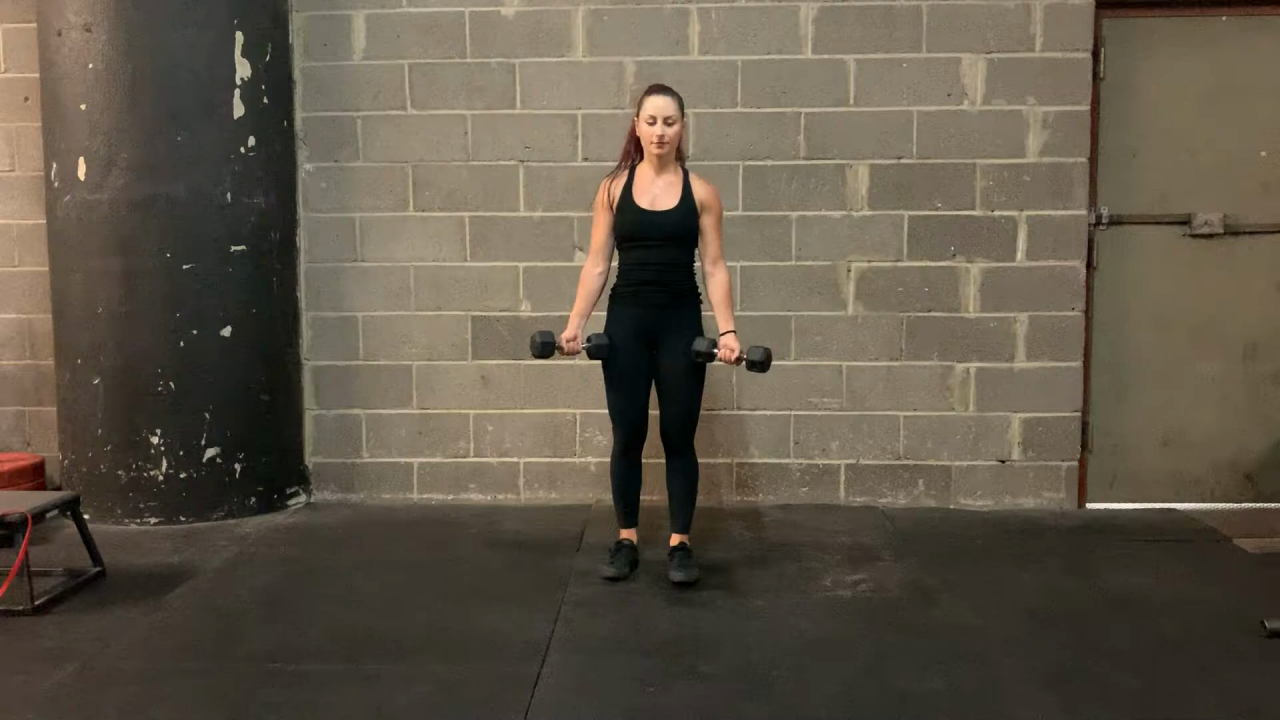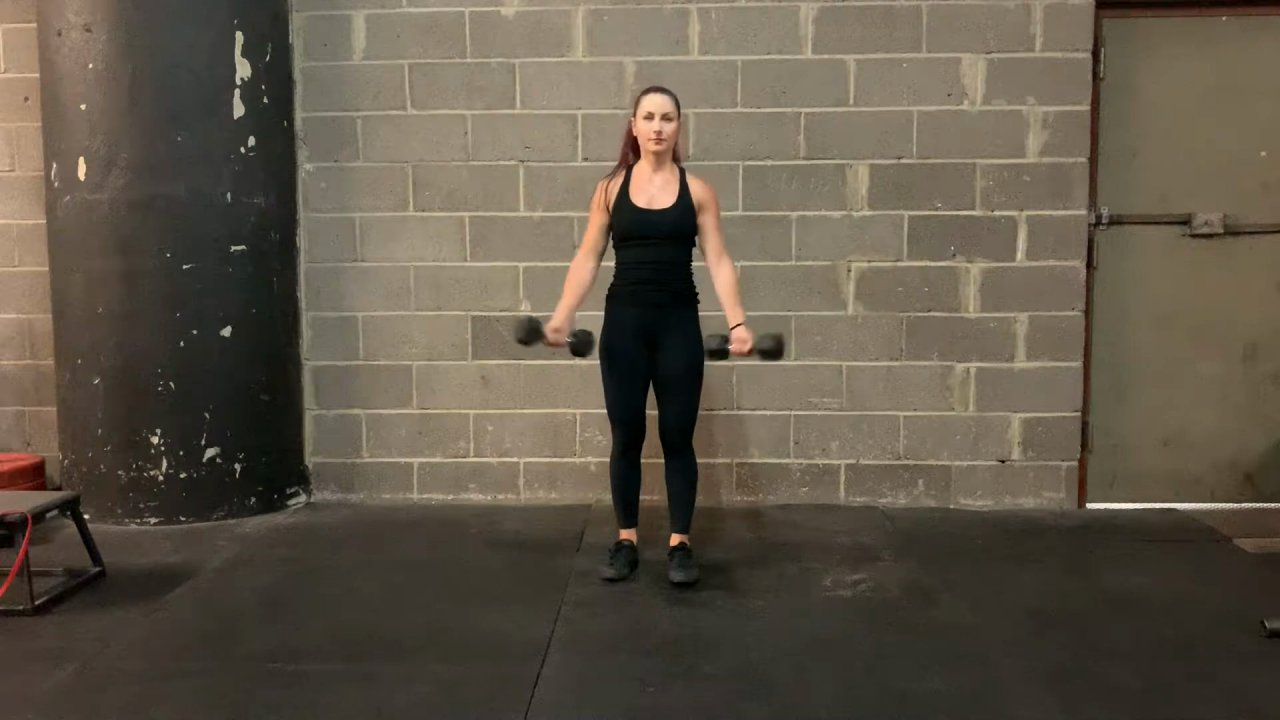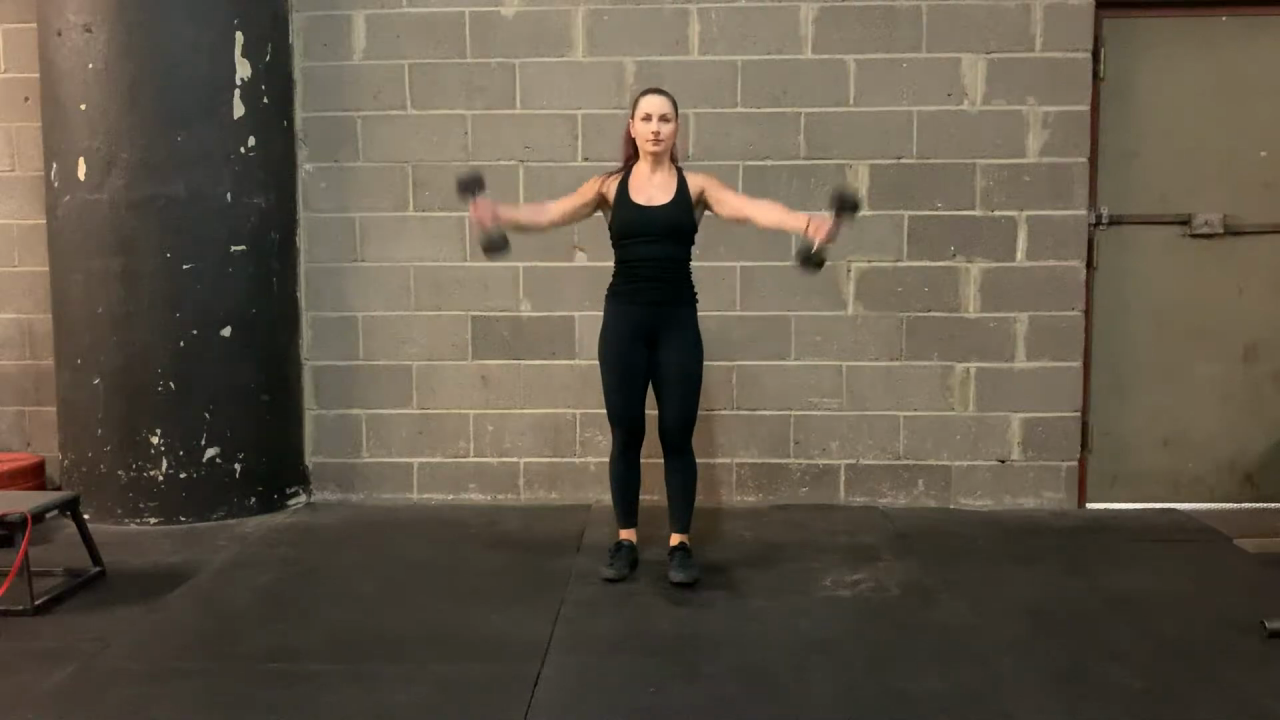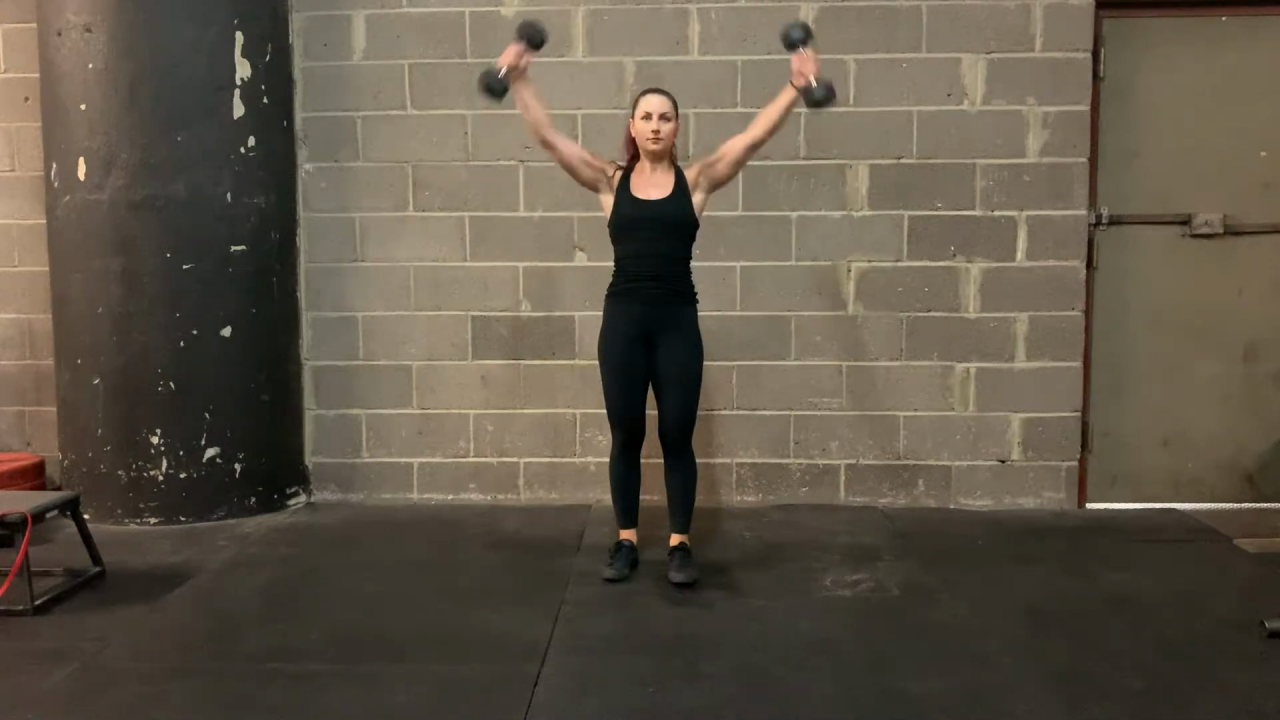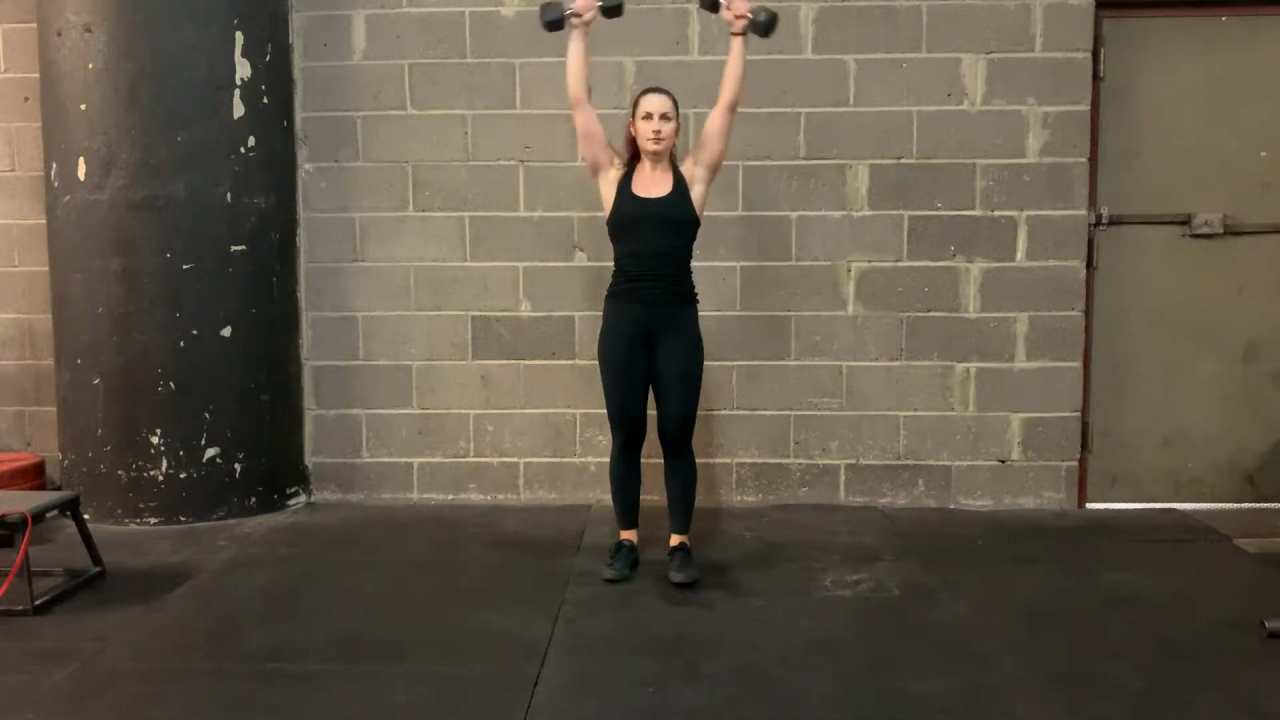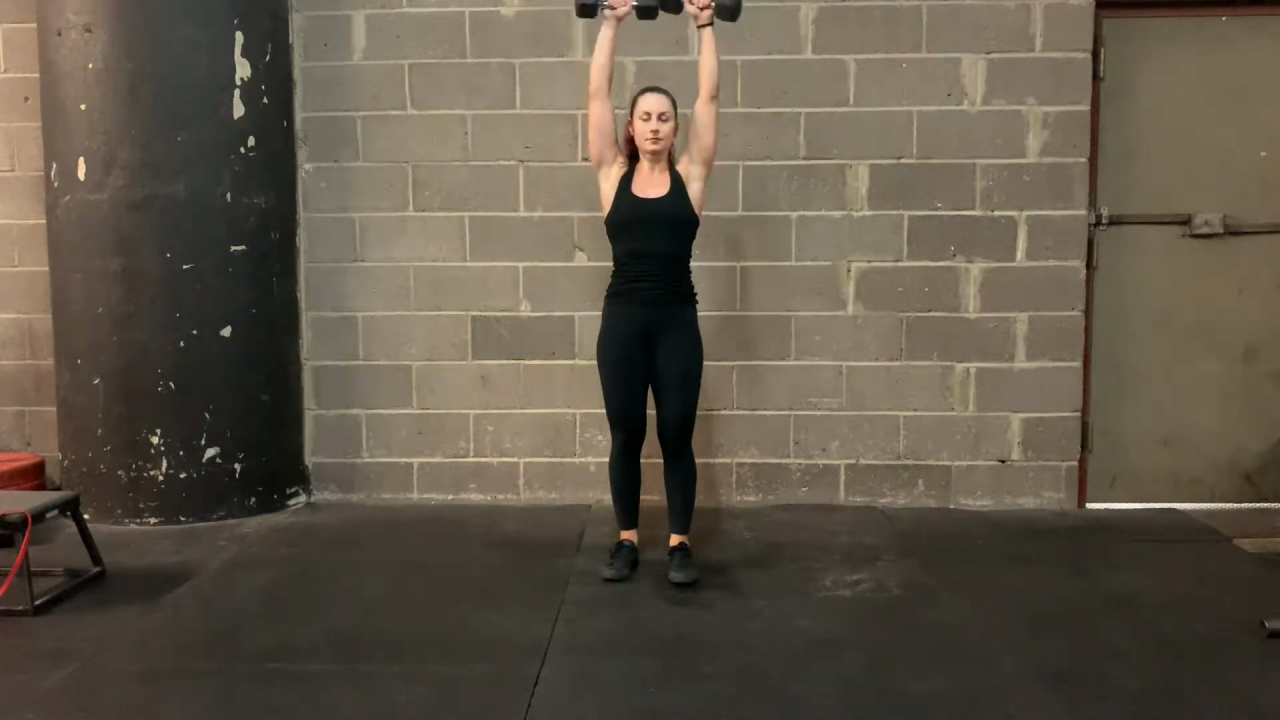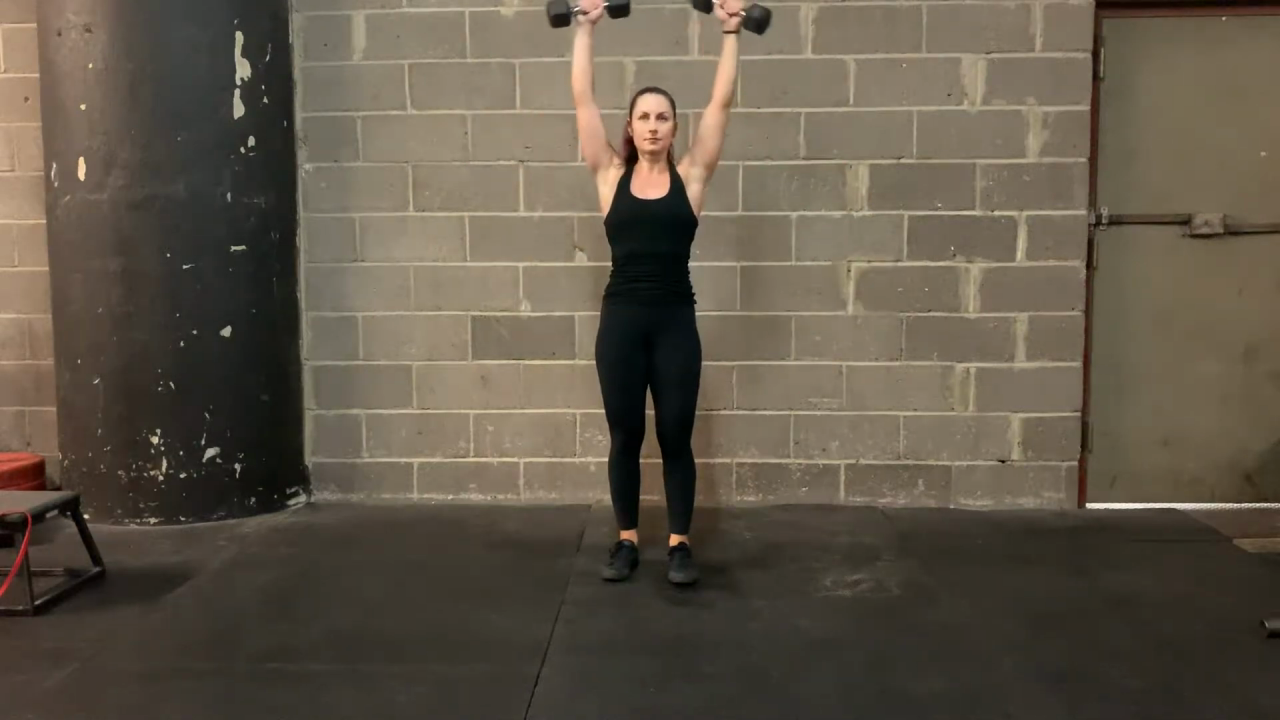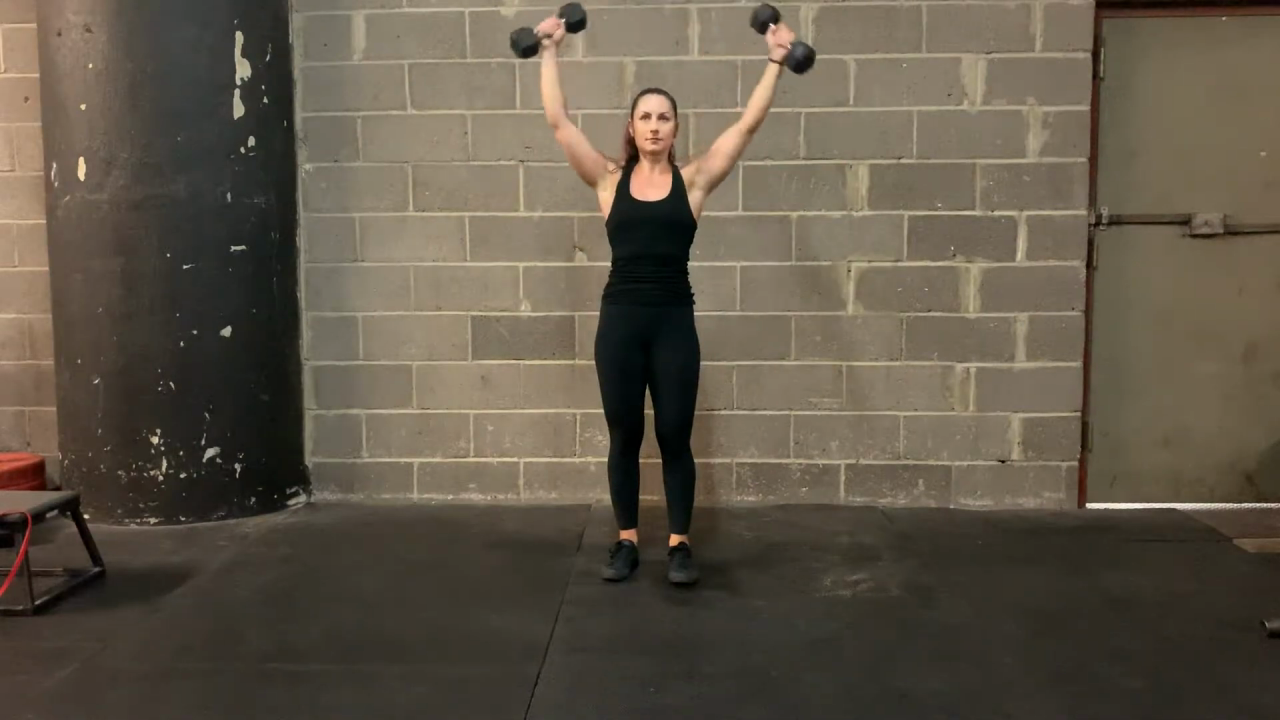
dt=0.3s
person 1, frame 1
left shoulder: (701, 191)
right shoulder: (613, 187)
left elbow: (714, 267)
right elbow: (597, 263)
left wrist: (727, 329)
right wrist: (575, 322)
left hip: (681, 321)
right hip: (626, 320)
left knee: (678, 437)
right knee: (627, 436)
left ankle: (680, 543)
right ankle: (626, 540)
person 1, frame 2
left shoulder: (697, 189)
right shoulder: (610, 187)
left elbow: (718, 260)
right elbow: (587, 258)
left wrist: (737, 322)
right wrist: (562, 314)
left hip: (678, 320)
right hip: (624, 319)
left knee: (678, 436)
right knee: (626, 436)
left ankle: (680, 543)
right ankle: (626, 540)
person 1, frame 3
left shoulder: (695, 185)
right shoulder: (609, 185)
left elbow: (749, 207)
right elbow: (552, 211)
left wrist: (804, 223)
right wrist: (501, 215)
left hip: (677, 319)
right hip: (624, 317)
left knee: (677, 435)
right knee: (626, 434)
left ankle: (680, 543)
right ankle: (625, 539)
person 1, frame 4
left shoulder: (695, 182)
right shoulder: (610, 181)
left elbow: (752, 137)
right elbow: (549, 136)
left wrist: (794, 88)
right wrist: (519, 80)
left hip: (676, 320)
right hip: (623, 319)
left knee: (677, 436)
right knee: (626, 434)
left ankle: (679, 542)
right ankle: (625, 539)
person 1, frame 5
left shoulder: (692, 178)
right shoulder: (612, 177)
left elbow: (726, 106)
right elbow: (580, 103)
left hip: (677, 320)
right hip: (623, 318)
left knee: (677, 437)
right knee: (626, 436)
left ankle: (680, 543)
right ankle: (626, 540)
person 1, frame 6
left shoulder: (690, 176)
right shoulder: (613, 174)
left elbow: (709, 96)
right elbow: (597, 94)
left hip: (676, 321)
right hip: (622, 319)
left knee: (677, 437)
right knee: (626, 437)
left ankle: (680, 542)
right ankle: (626, 539)
person 1, frame 7
left shoulder: (690, 177)
right shoulder: (611, 176)
left elbow: (722, 104)
right elbow: (582, 103)
left hip: (674, 321)
right hip: (621, 319)
left knee: (676, 437)
right knee: (625, 436)
left ankle: (679, 543)
right ankle: (626, 540)
person 1, frame 8
left shoulder: (692, 180)
right shoulder: (610, 180)
left elbow: (747, 124)
right elbow: (559, 122)
left wrist: (774, 62)
right wrist: (551, 52)
left hip: (673, 321)
right hip: (620, 319)
left knee: (675, 437)
right knee: (624, 437)
left ankle: (679, 543)
right ankle: (626, 540)
